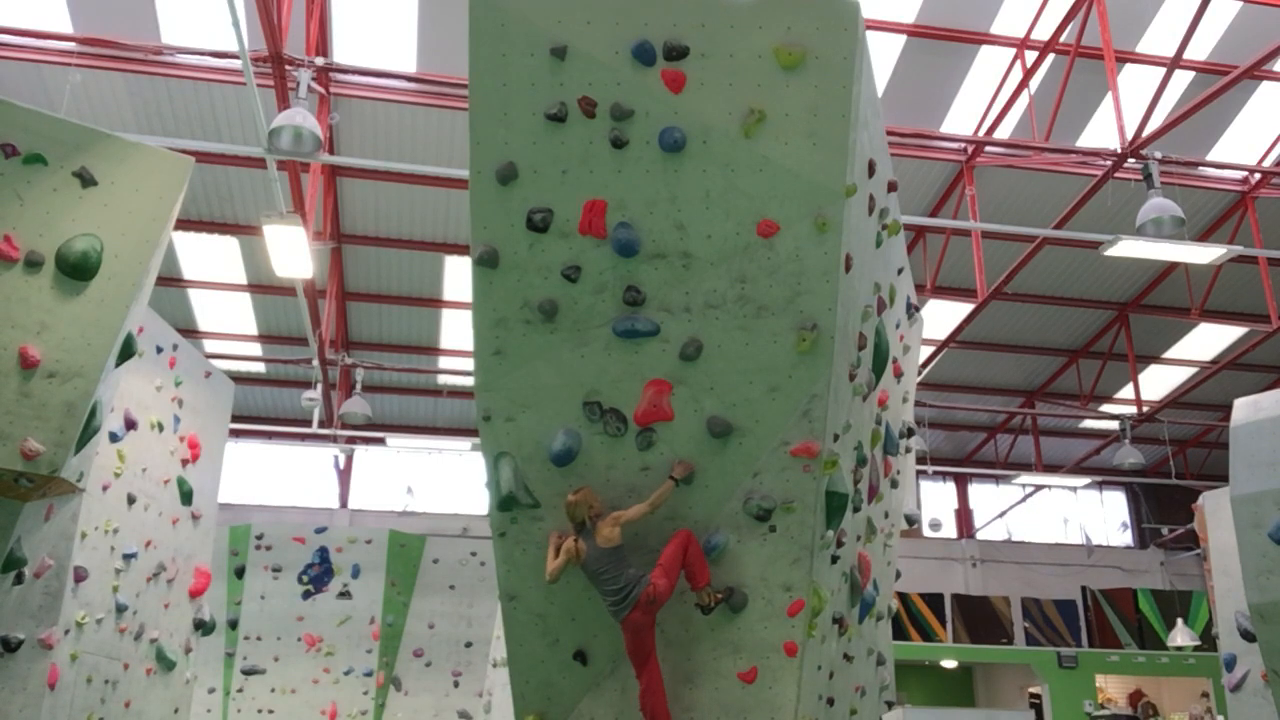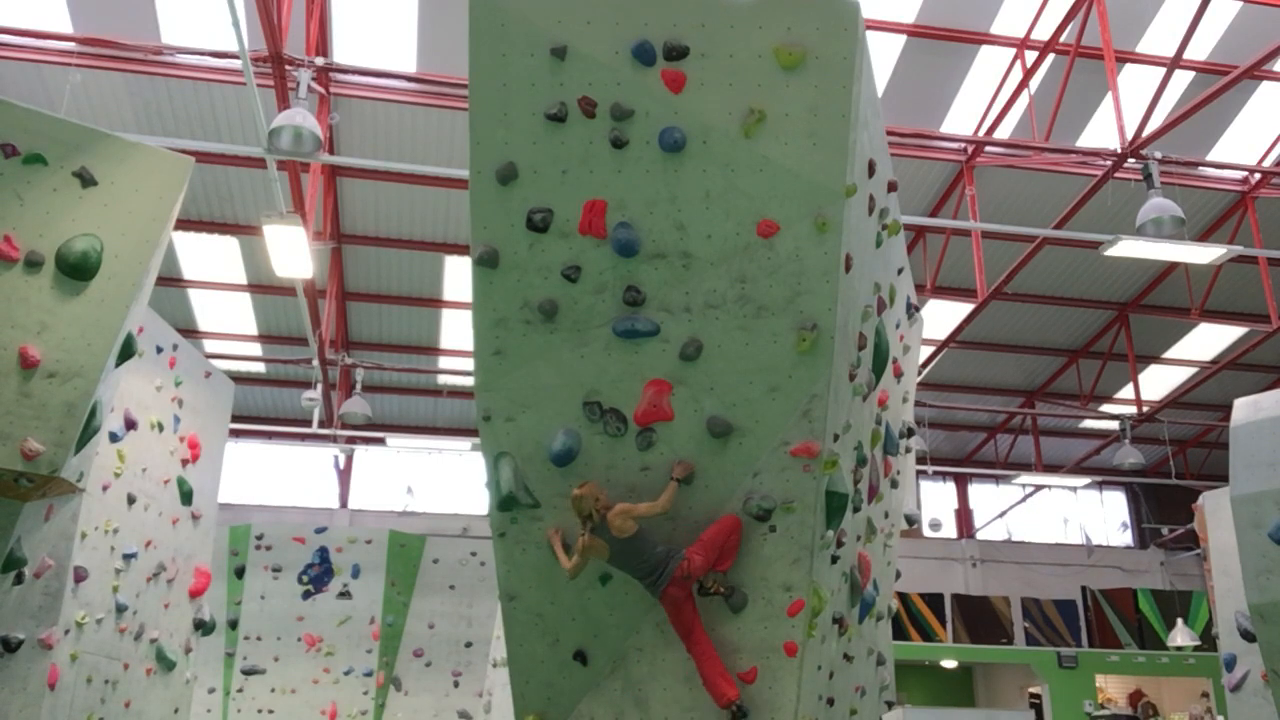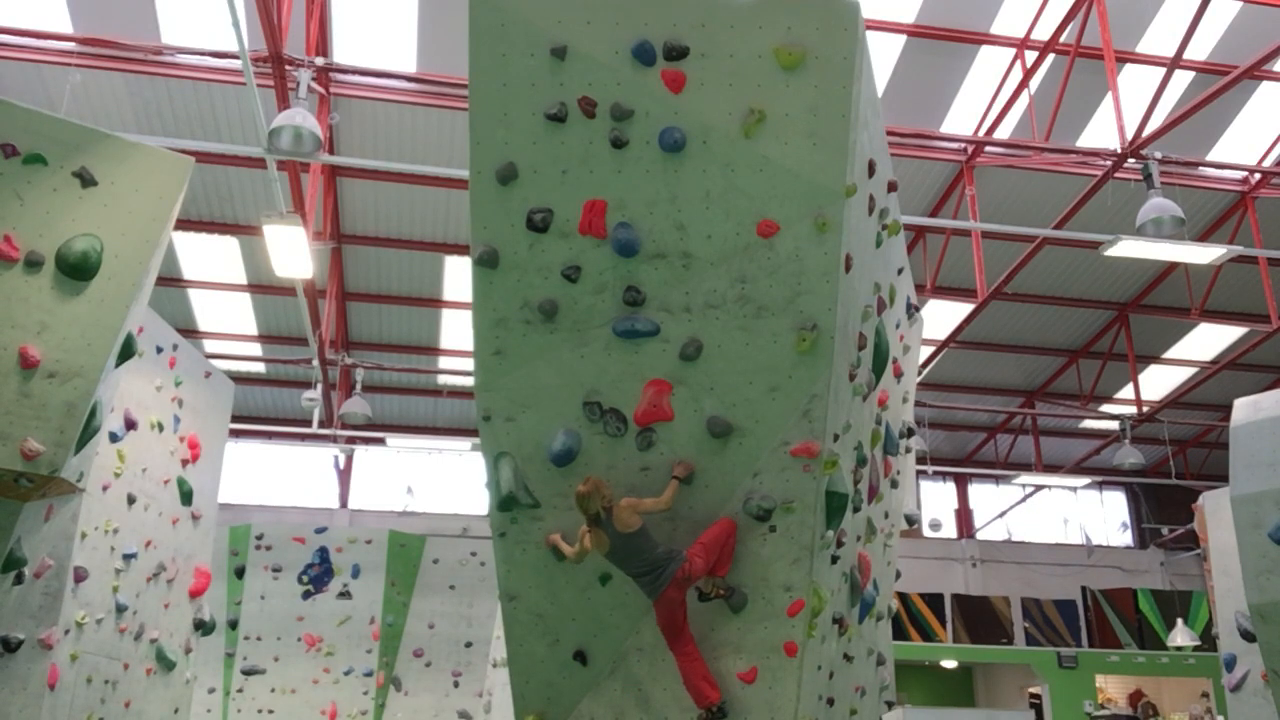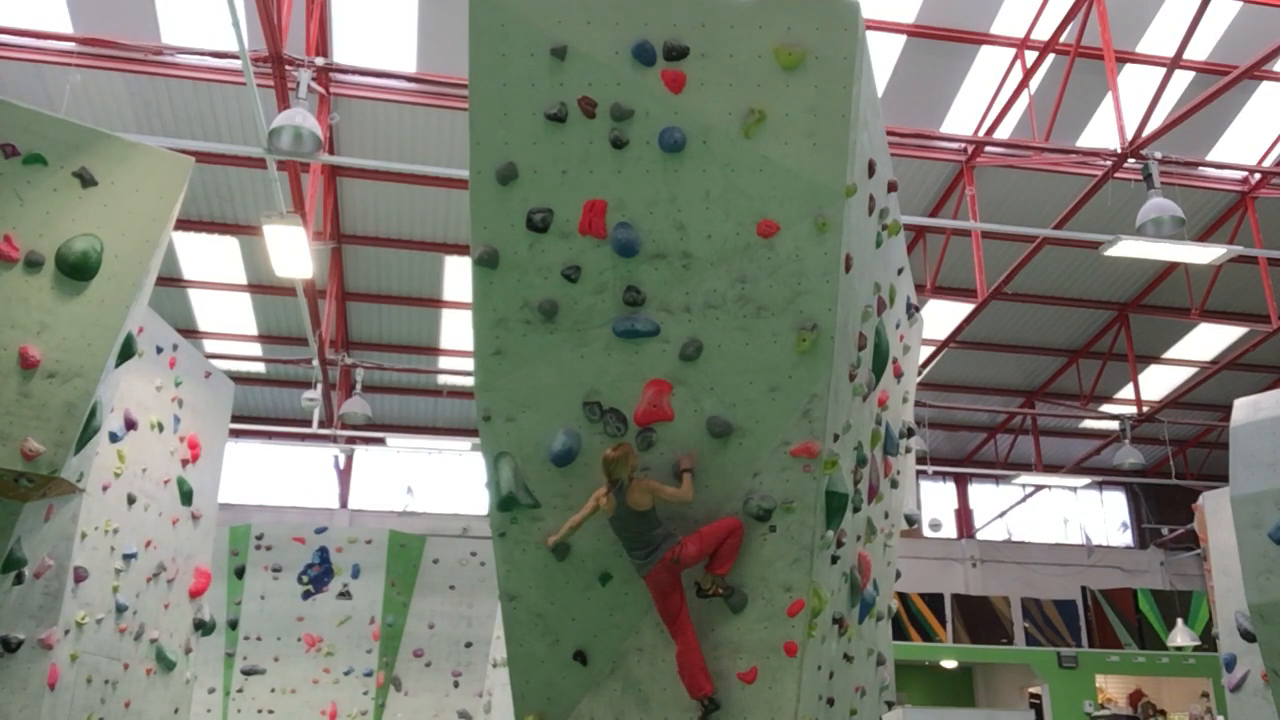
dt=0.5s
person 1, frame 1
left shoulder: (571, 545)
right shoulder: (610, 523)
left elbow: (551, 576)
right elbow: (651, 505)
left wrist: (552, 546)
right wrist: (675, 478)
left hip: (628, 617)
right hip: (649, 592)
left knee: (646, 675)
right knee: (684, 538)
right ankle: (704, 595)
person 1, frame 2
left shoulder: (586, 542)
right shoulder: (620, 514)
left elbow: (571, 571)
right elbow: (662, 506)
left wrist: (557, 544)
right wrist: (676, 478)
left hip: (666, 593)
right hip: (683, 567)
left knee: (698, 646)
right knee: (731, 522)
right ankle: (713, 581)
person 1, frame 3
left shoulder: (587, 534)
right shoulder: (624, 508)
left elbow: (575, 557)
right elbow: (664, 503)
left wrist: (557, 541)
right wrist: (677, 477)
left hip: (662, 594)
right hip: (683, 568)
left knee: (682, 648)
right knee: (726, 525)
right ankle: (712, 584)
person 1, frame 4
left shoulder: (601, 496)
right shoulder: (642, 487)
left elbow: (575, 521)
right elbow: (686, 497)
left wrist: (554, 539)
right wrist: (687, 469)
left hip: (652, 575)
right hip: (673, 555)
left knee: (683, 636)
right knee: (733, 525)
right ankle: (711, 582)
